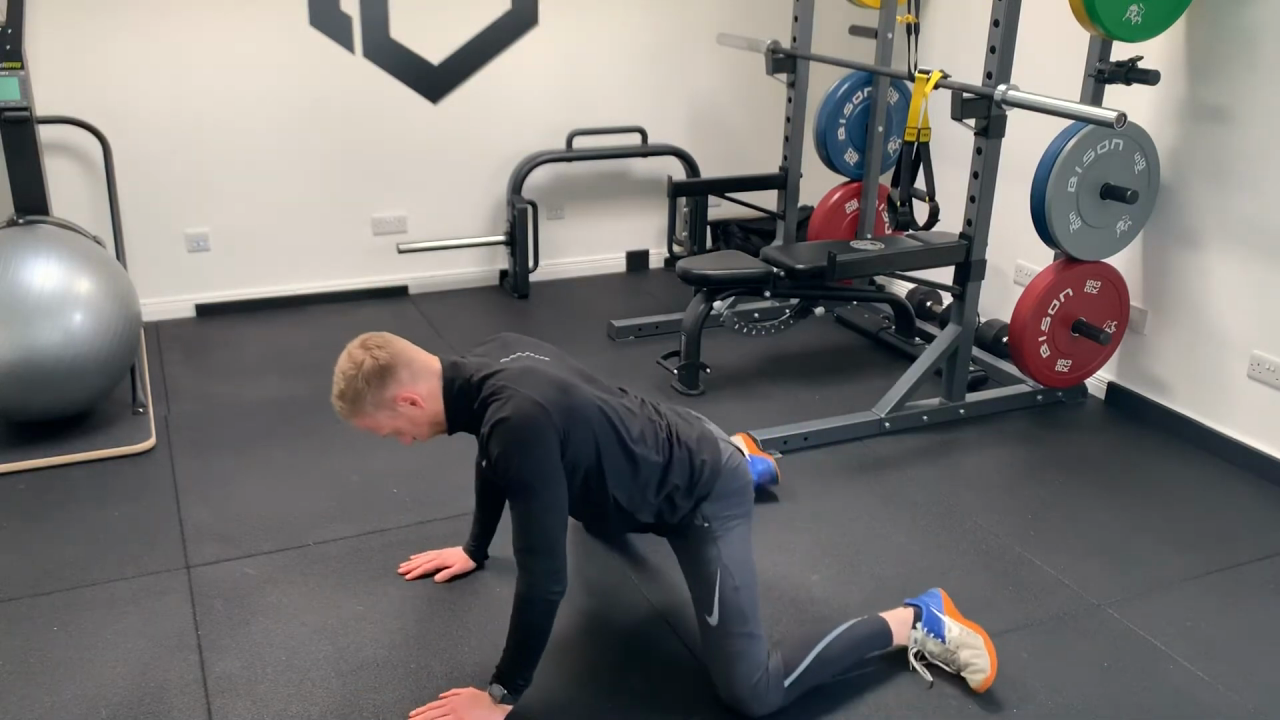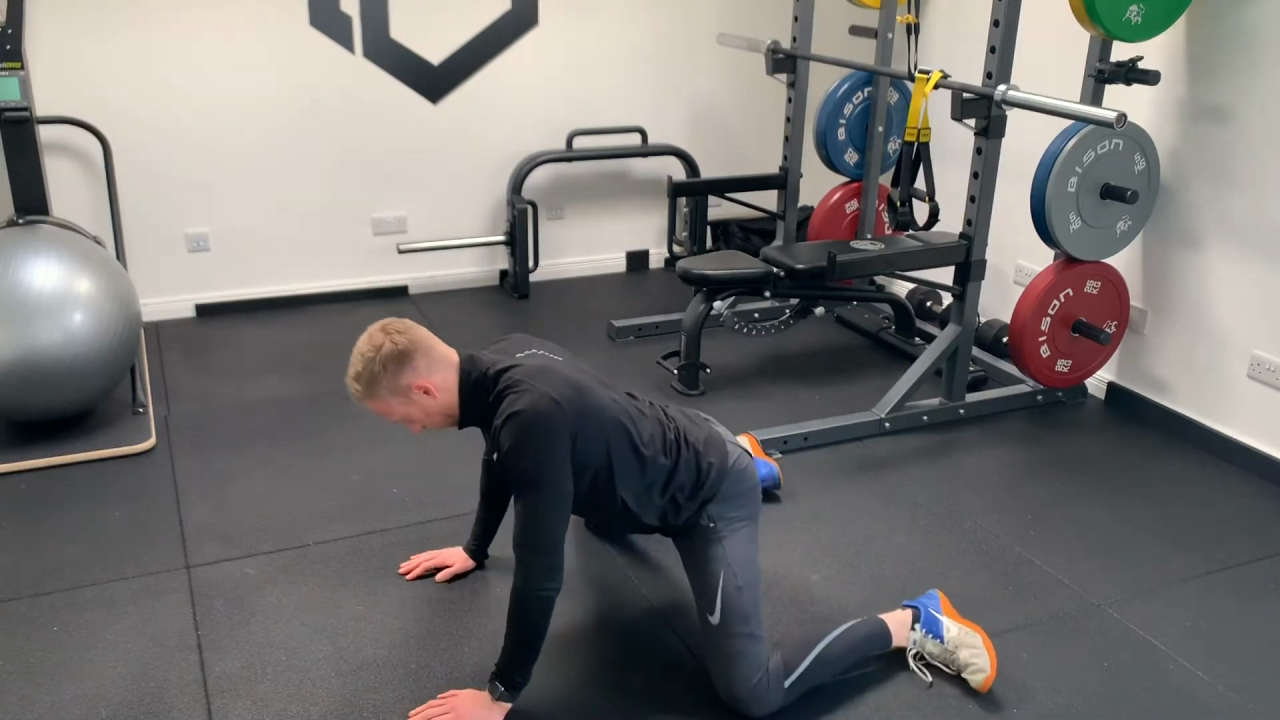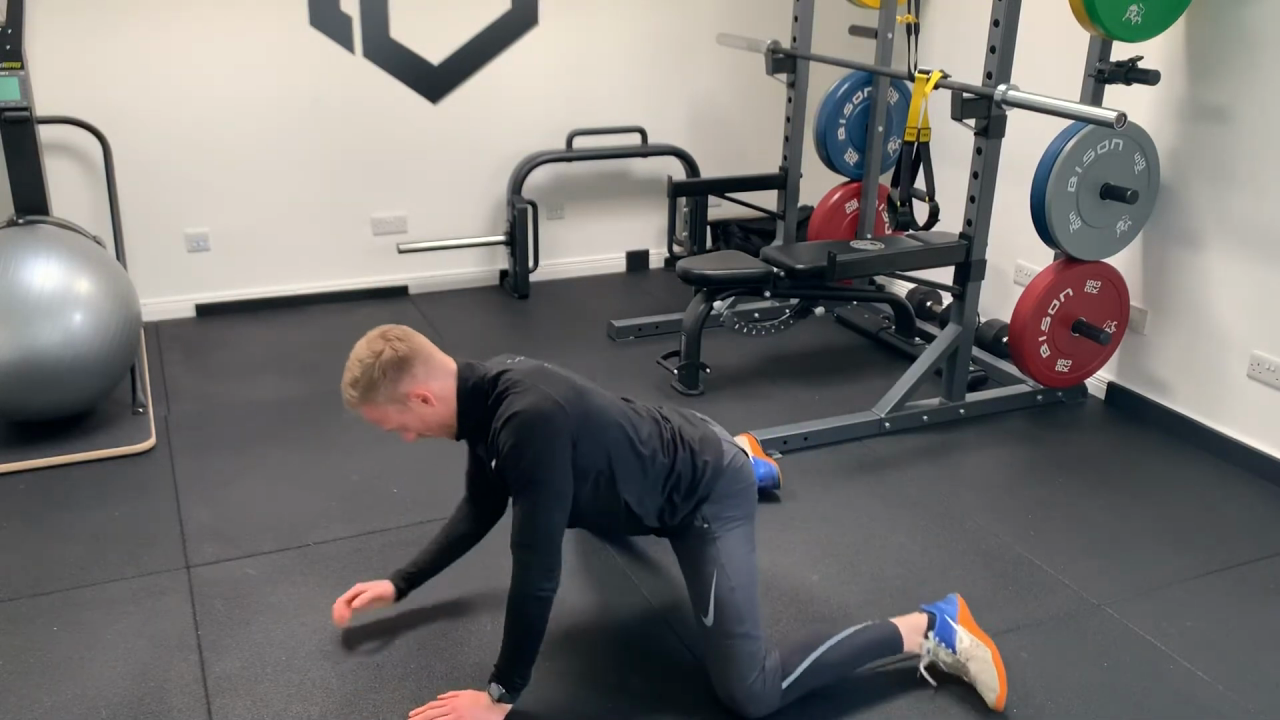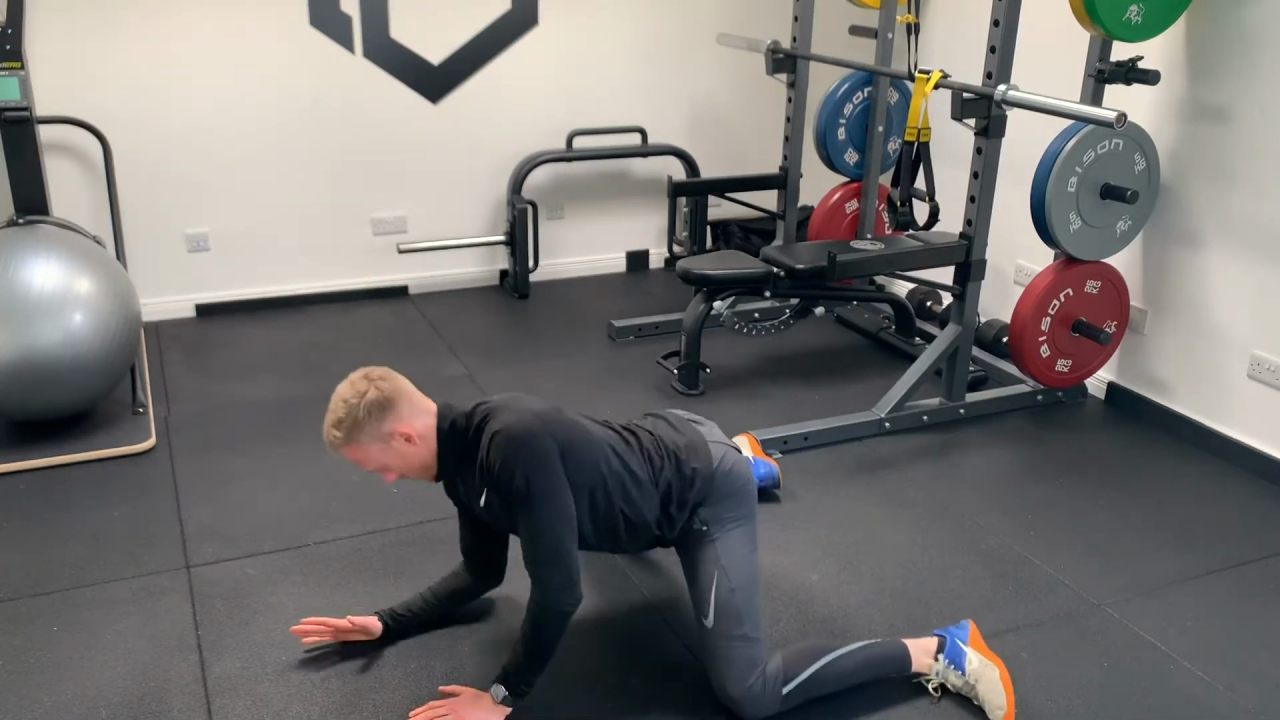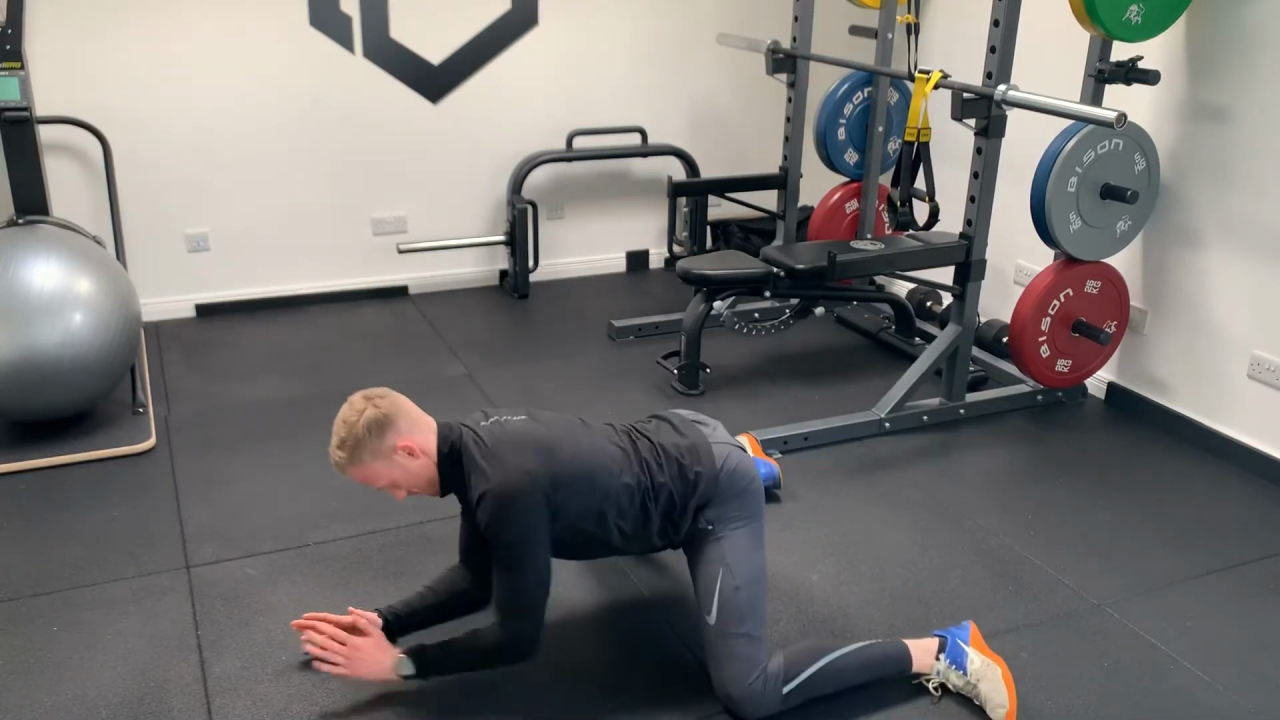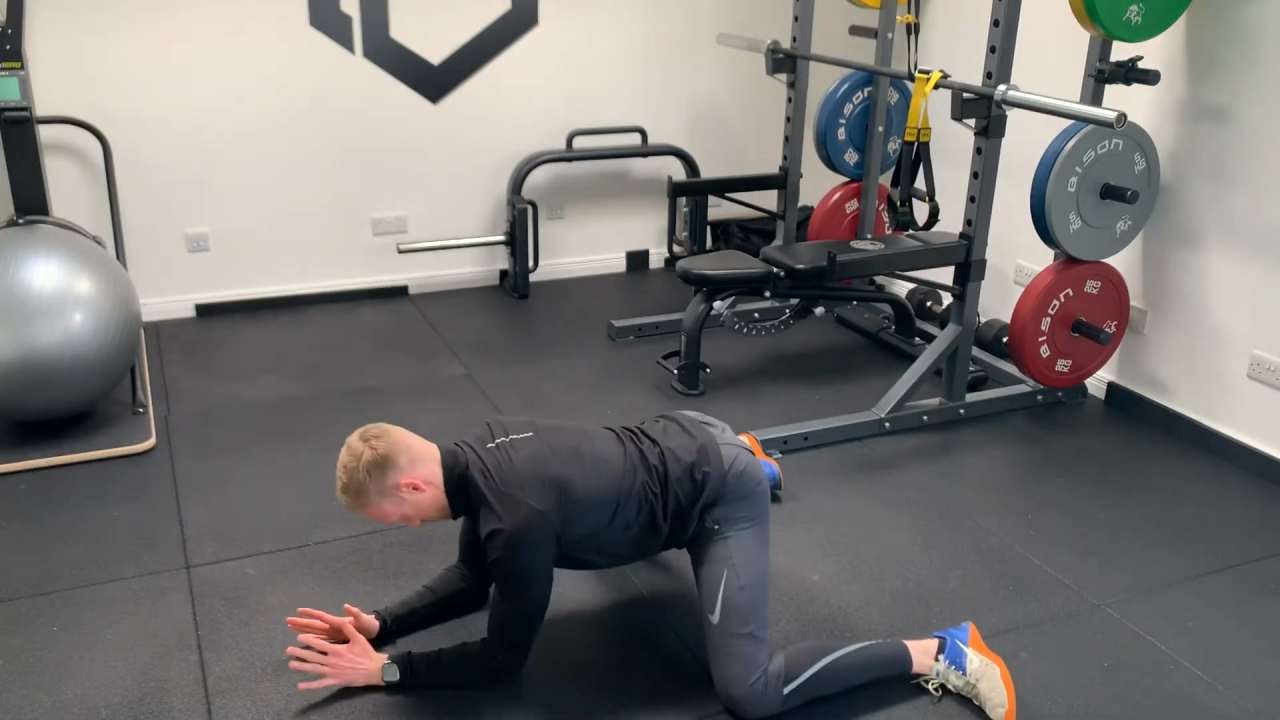
dt=0.3s
person 1, frame 1
left shoulder: (517, 419)
right shoulder: (485, 363)
left elbow: (545, 576)
right elbow: (492, 461)
right wrist: (473, 548)
left hip: (703, 494)
right hip: (668, 449)
right knee: (595, 518)
left ankle: (915, 621)
right ankle: (742, 460)
person 1, frame 2
left shoulder: (530, 415)
right shoulder: (498, 360)
left elbow: (540, 572)
right elbow: (500, 463)
right wrist: (470, 552)
left hip: (710, 493)
right hip: (675, 454)
right knee: (588, 508)
left ankle: (913, 622)
right ankle: (745, 459)
person 1, frame 3
left shoulder: (530, 418)
right shoulder: (487, 391)
left elbow: (536, 572)
right elbow: (482, 504)
right wrist: (399, 584)
left hip: (706, 493)
right hip: (672, 453)
right knee: (588, 515)
left ankle: (926, 629)
right ankle: (741, 457)
person 1, frame 4
left shoulder: (512, 442)
right shoulder: (464, 453)
left elbow: (558, 592)
right elbow: (480, 576)
right wrist: (383, 624)
left hip: (707, 490)
right hip: (668, 442)
right knee: (586, 510)
left ankle: (937, 652)
right ankle: (744, 457)
person 1, frame 5
left shoulder: (504, 486)
right shoulder: (470, 446)
left elbow: (518, 634)
right elbow: (476, 579)
right wrist: (384, 621)
left hip: (712, 492)
right hip: (675, 438)
left ankle: (938, 653)
right ankle: (747, 458)
person 1, frame 6
left shoulder: (516, 517)
right shoulder: (476, 454)
left elbow: (504, 656)
right elbow: (471, 580)
right wrist: (381, 623)
left hip: (722, 494)
right hip: (681, 439)
left ankle: (938, 654)
right ankle: (748, 457)
